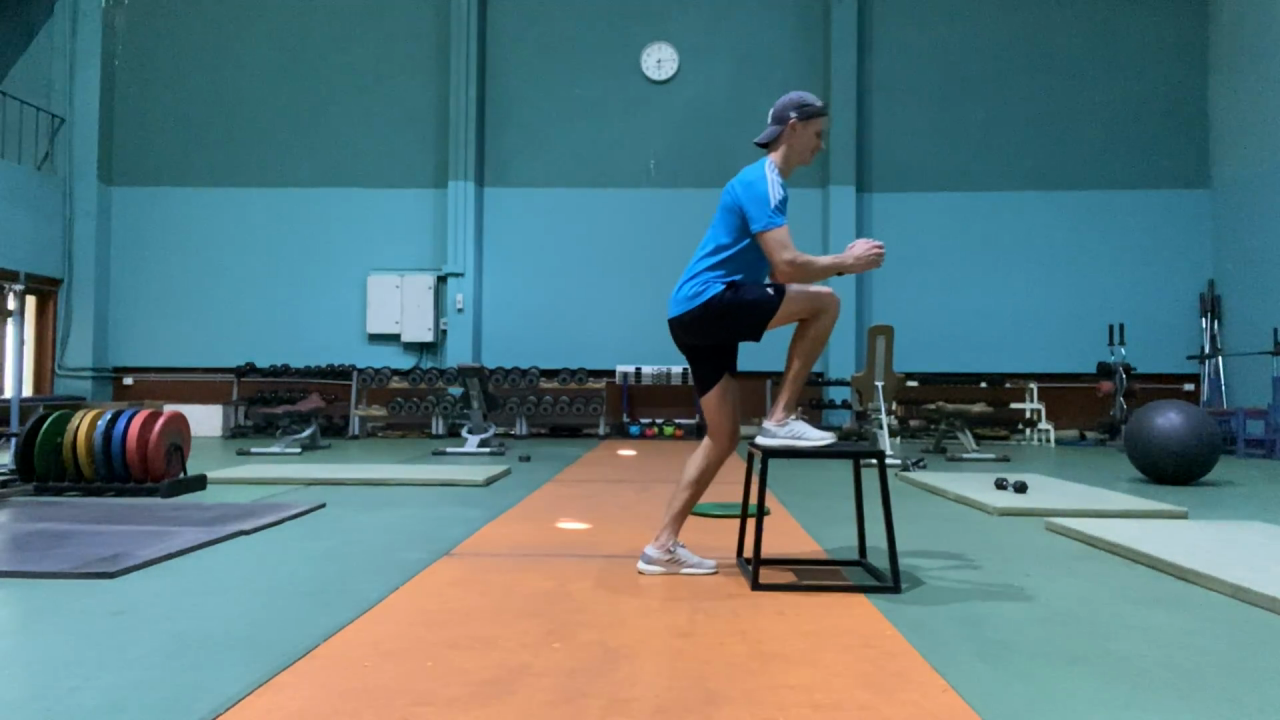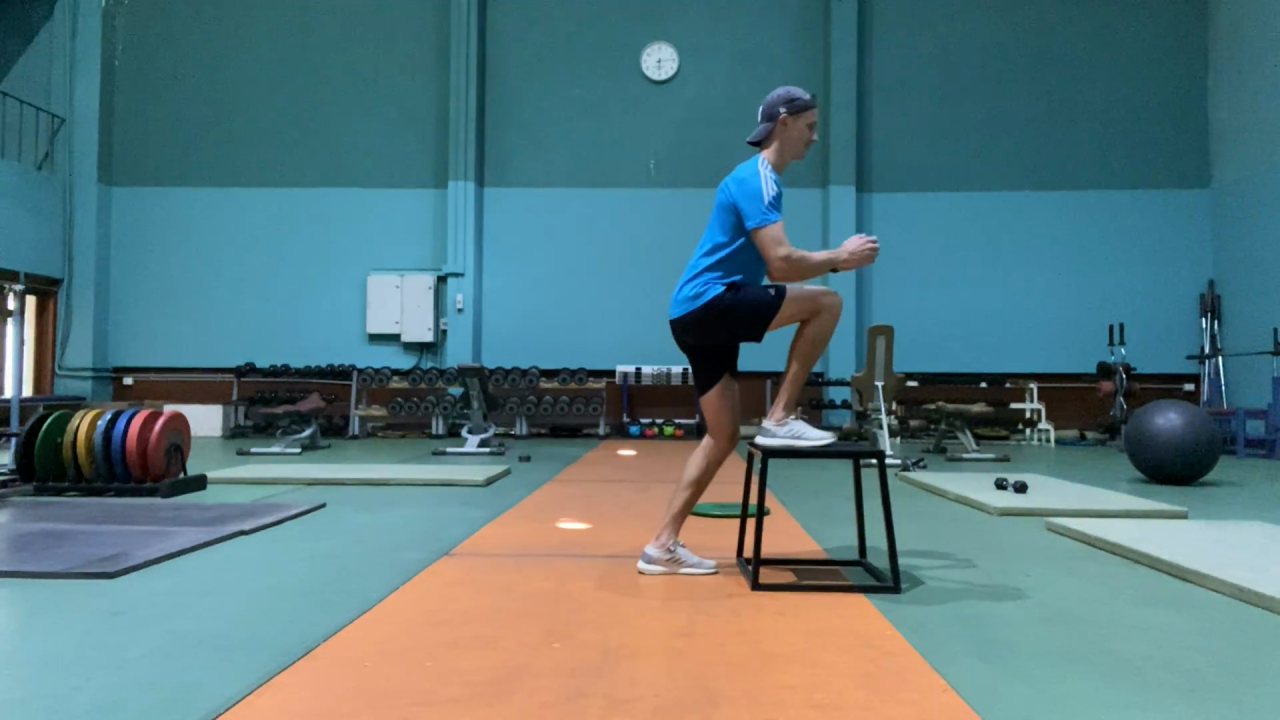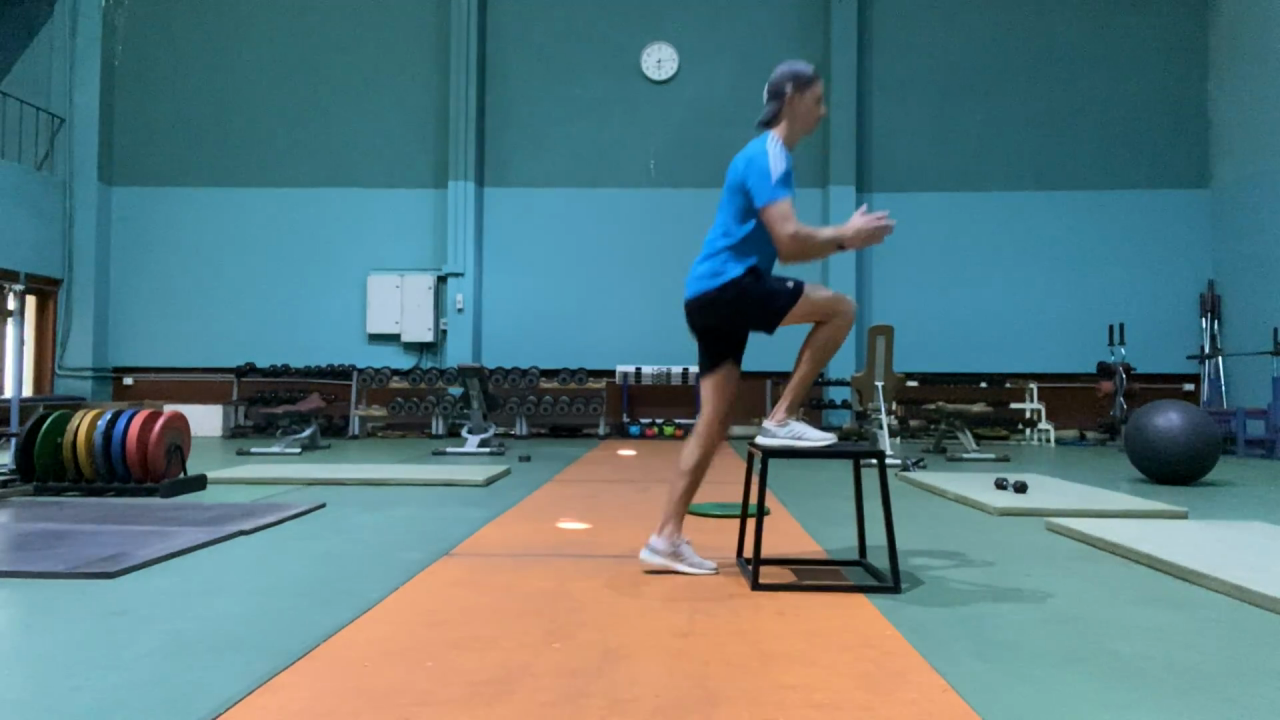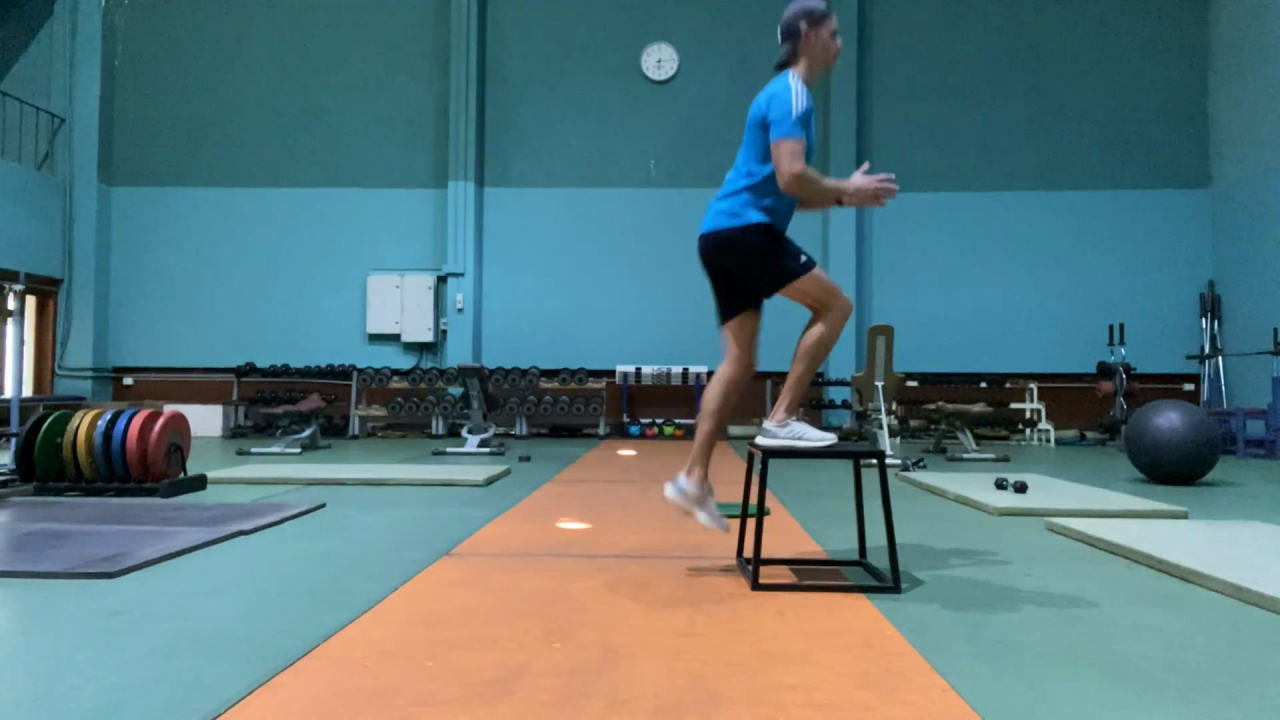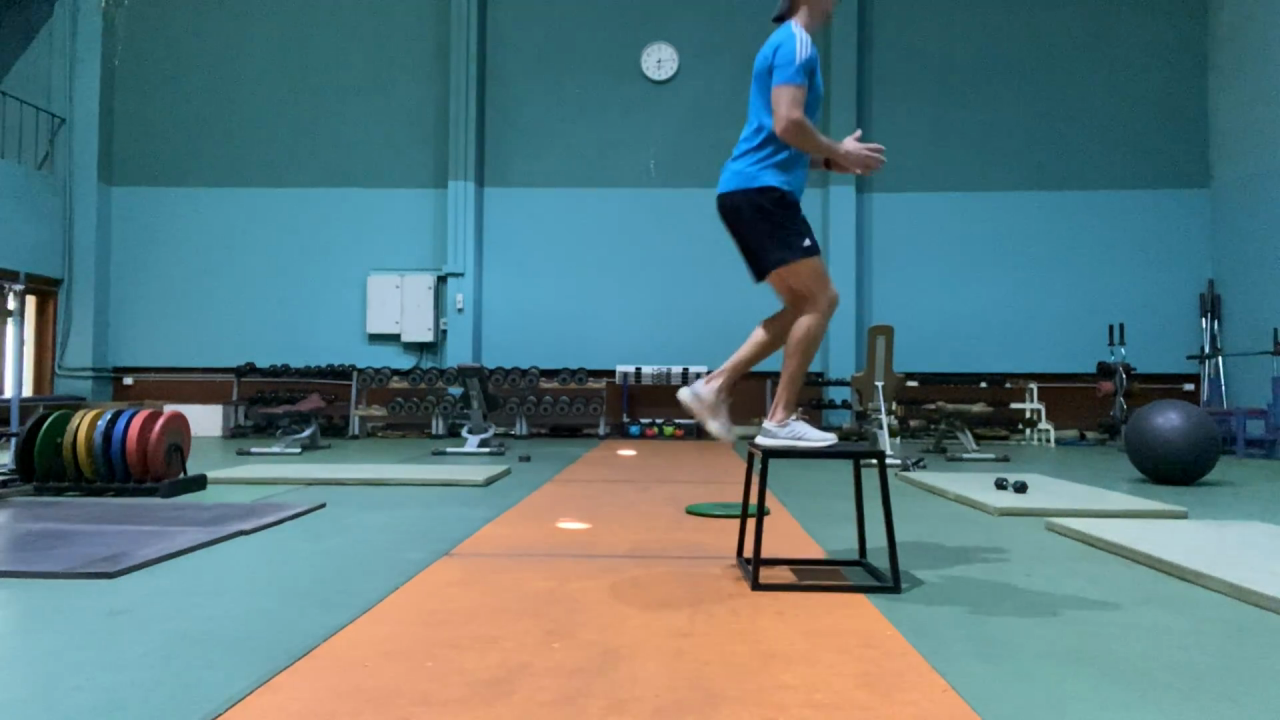
dt=0.2s
person 1, frame 1
left shoulder: (763, 182)
right shoulder: (762, 182)
left elbow: (777, 272)
right elbow: (788, 266)
left wrist: (840, 261)
right wrist: (846, 262)
left hip: (697, 314)
right hip: (707, 304)
left knee: (722, 436)
right knee: (825, 302)
left ankle: (662, 545)
right ankle: (780, 420)
person 1, frame 2
left shoulder: (757, 179)
right shoulder: (756, 178)
left elbow: (773, 268)
right elbow: (782, 262)
left wrist: (834, 259)
right wrist: (840, 257)
left hip: (699, 314)
right hip: (710, 305)
left knee: (721, 436)
right knee: (826, 303)
left ankle: (662, 546)
right ankle: (780, 419)
person 1, frame 3
left shoulder: (768, 154)
right shoulder: (769, 155)
left elbow: (782, 246)
right elbow: (789, 237)
left wrist: (841, 238)
right wrist: (844, 235)
left hip: (710, 294)
right hip: (727, 286)
left knee: (715, 419)
right knee: (839, 311)
left ankle: (667, 537)
right ankle: (781, 421)
person 1, frame 4
left shoulder: (788, 93)
right shoulder: (790, 92)
left elbow: (787, 188)
right elbow: (790, 177)
left wrist: (842, 195)
right wrist: (847, 189)
left hip: (725, 235)
right hip: (743, 230)
left knee: (738, 362)
right knee: (834, 308)
left ankle: (693, 478)
right ankle: (781, 423)
person 1, frame 5
left shoulder: (790, 42)
right shoulder: (795, 41)
right elbow: (787, 124)
left wrist: (833, 160)
right wrist: (839, 152)
left hip: (750, 192)
right hip: (762, 191)
left knee: (801, 304)
right knee: (822, 300)
left ankle: (714, 385)
right ankle: (781, 419)
